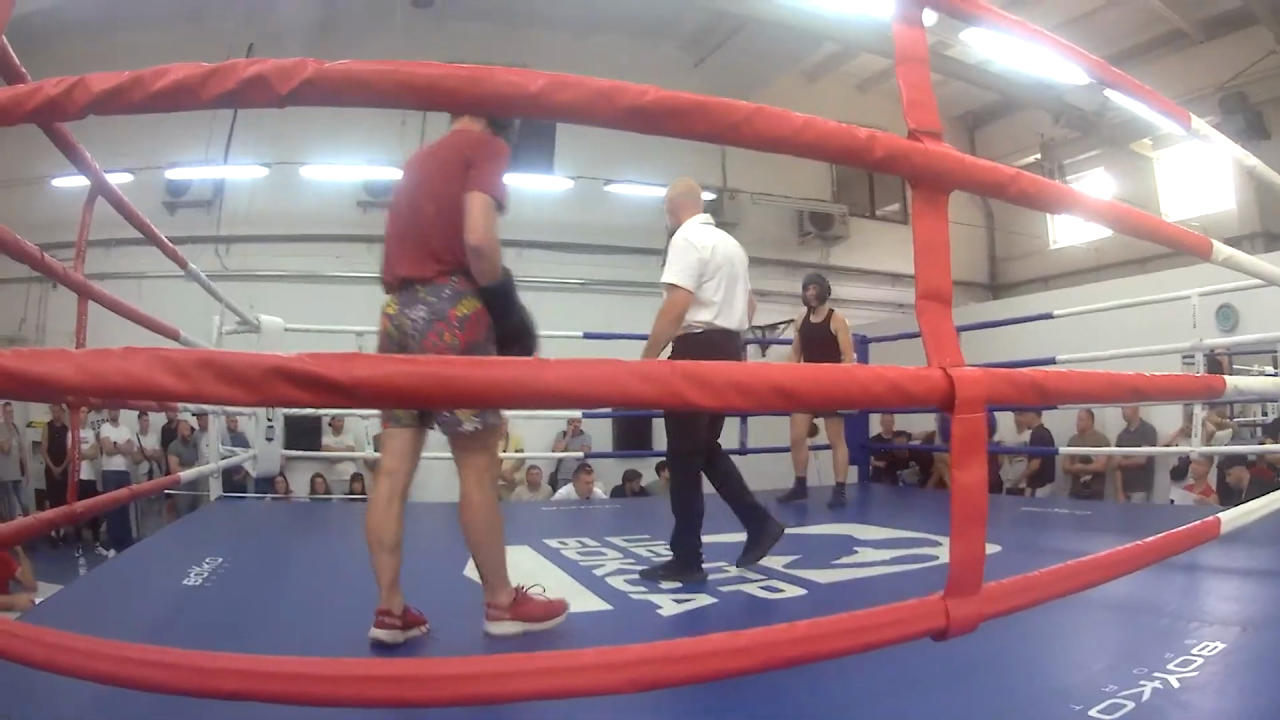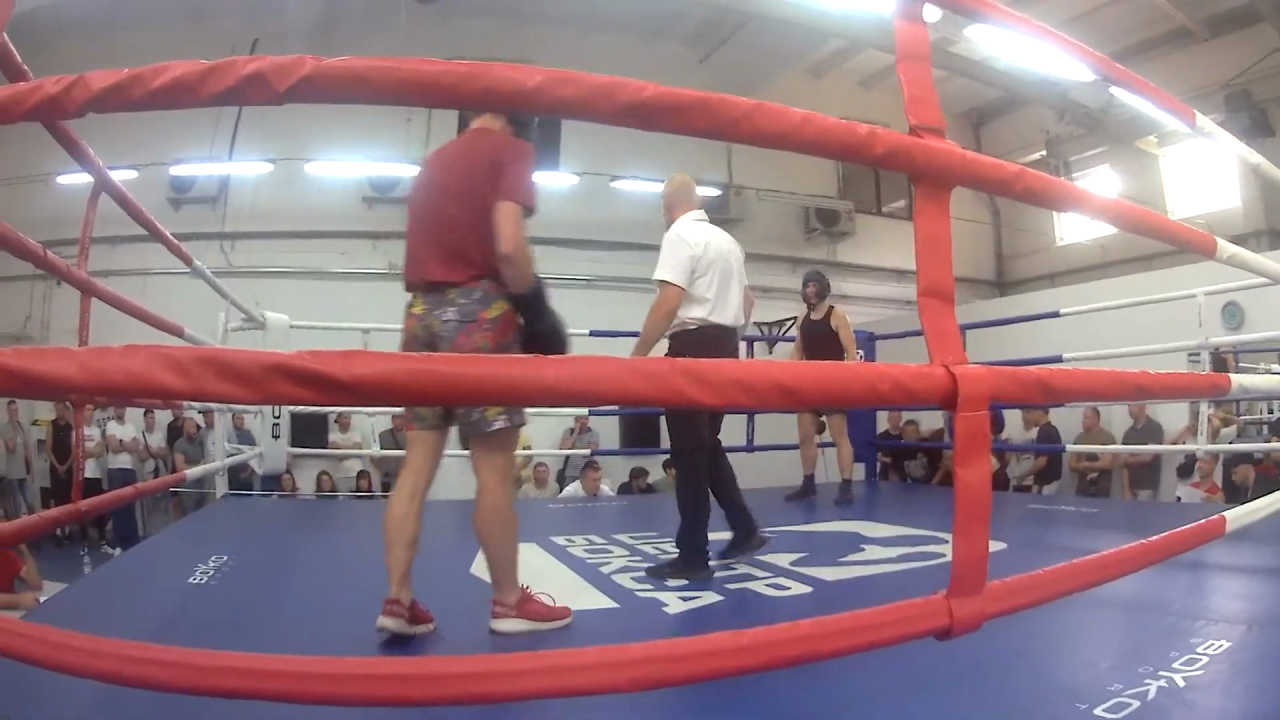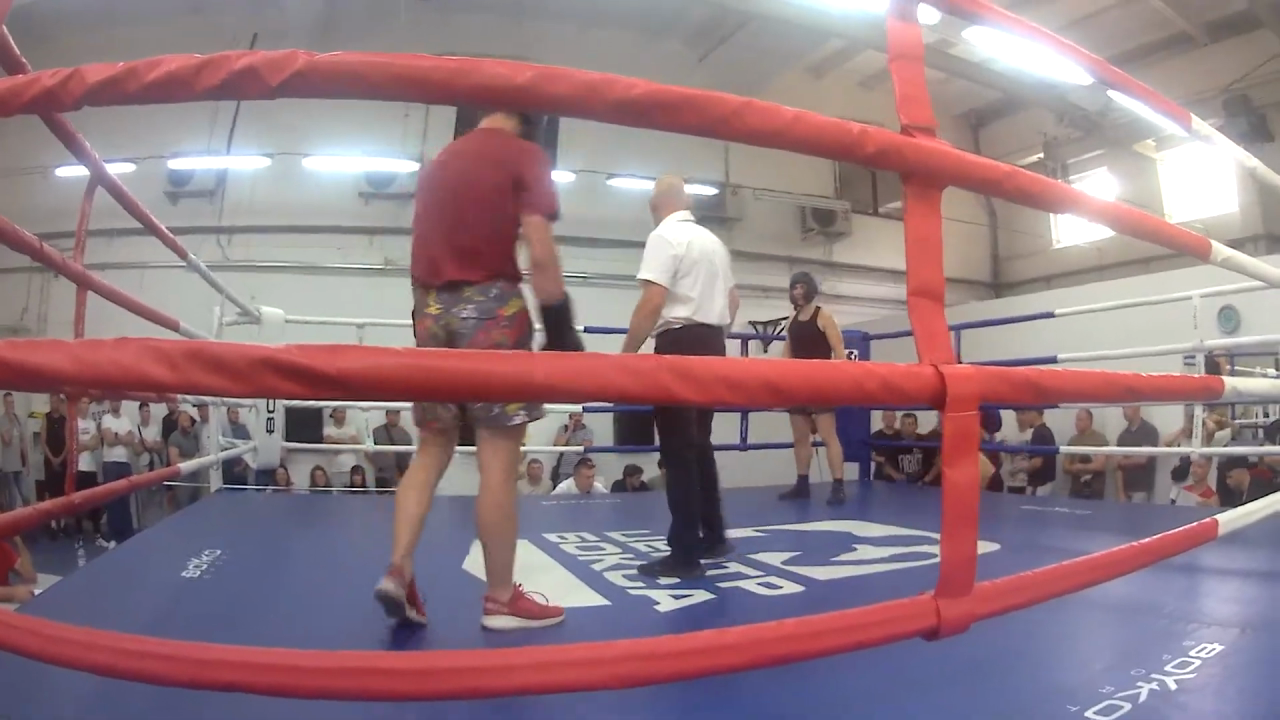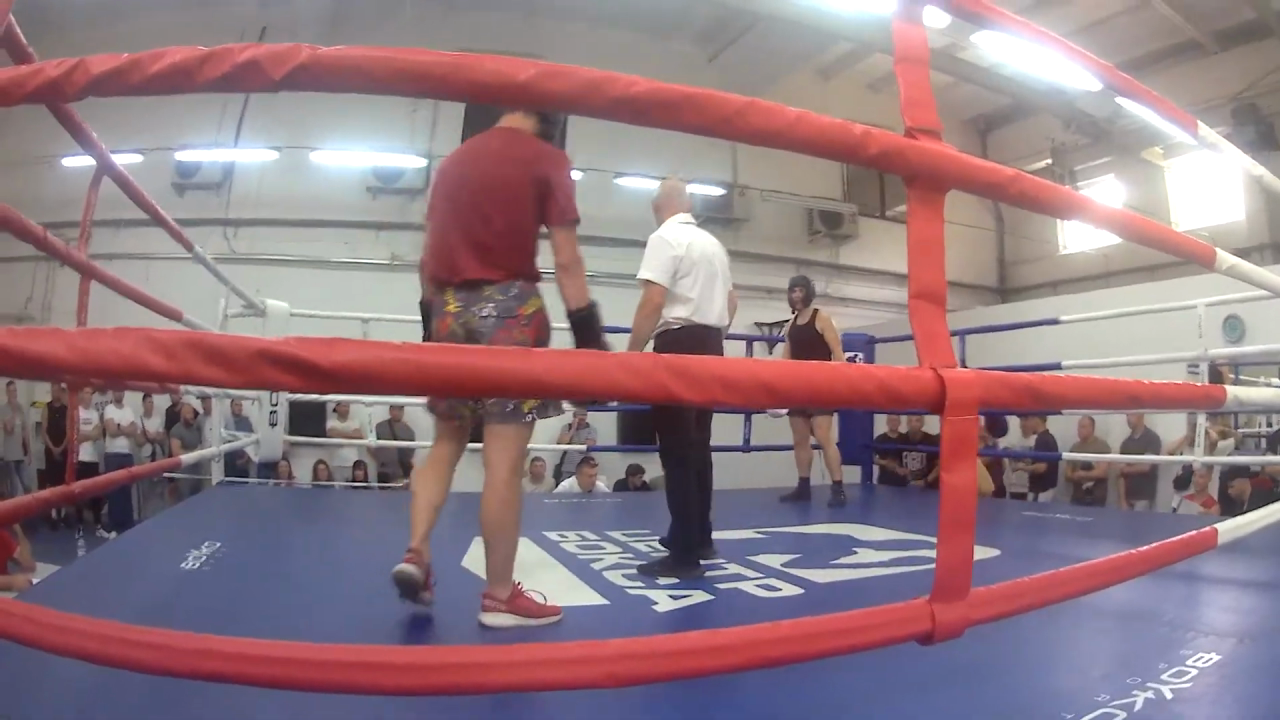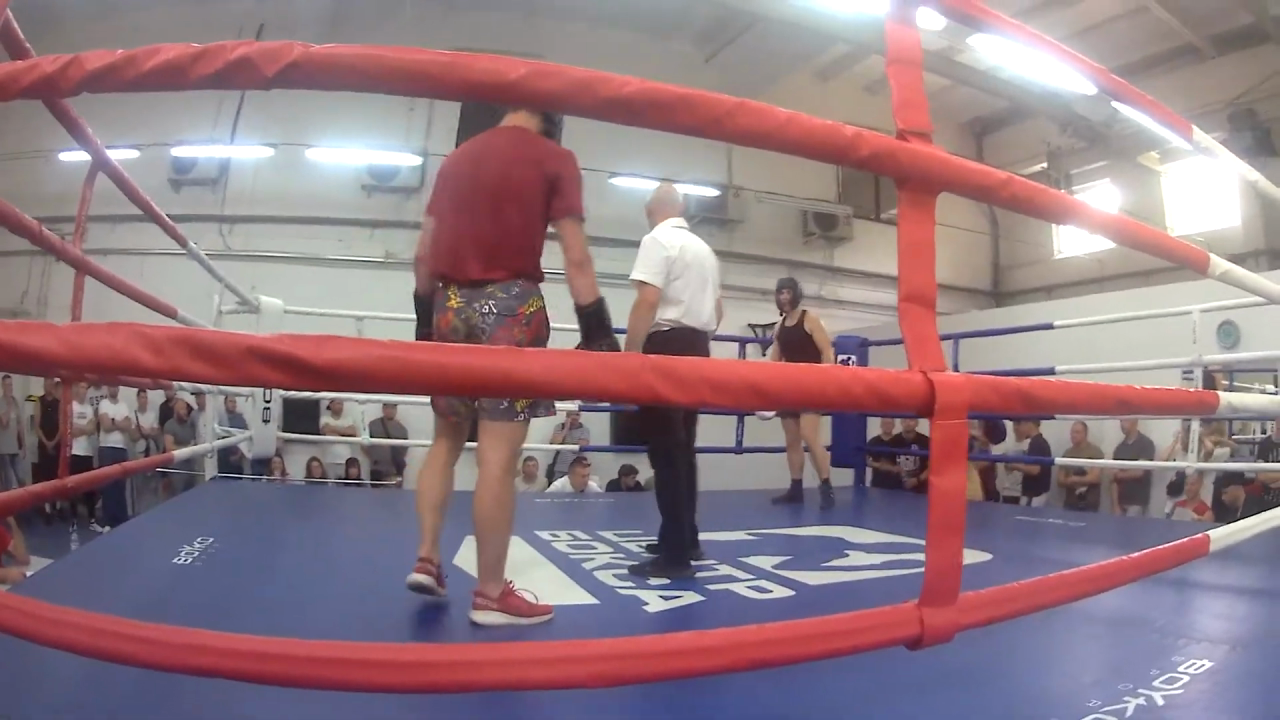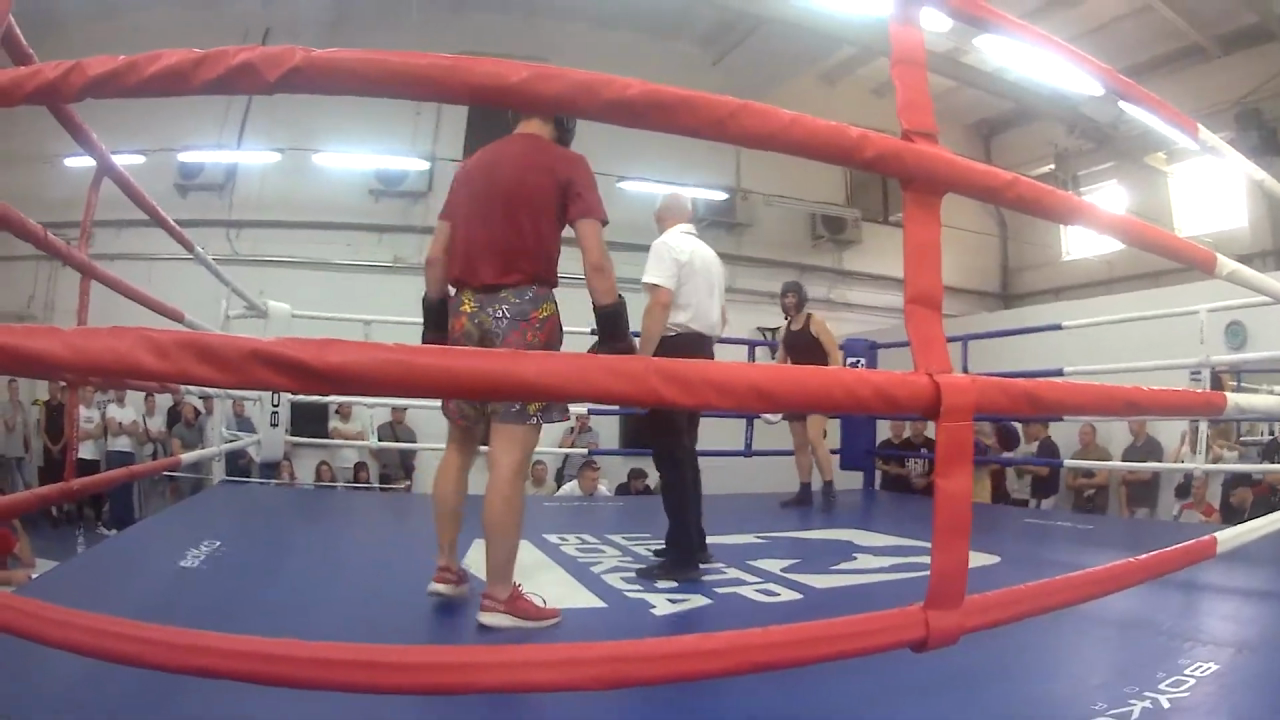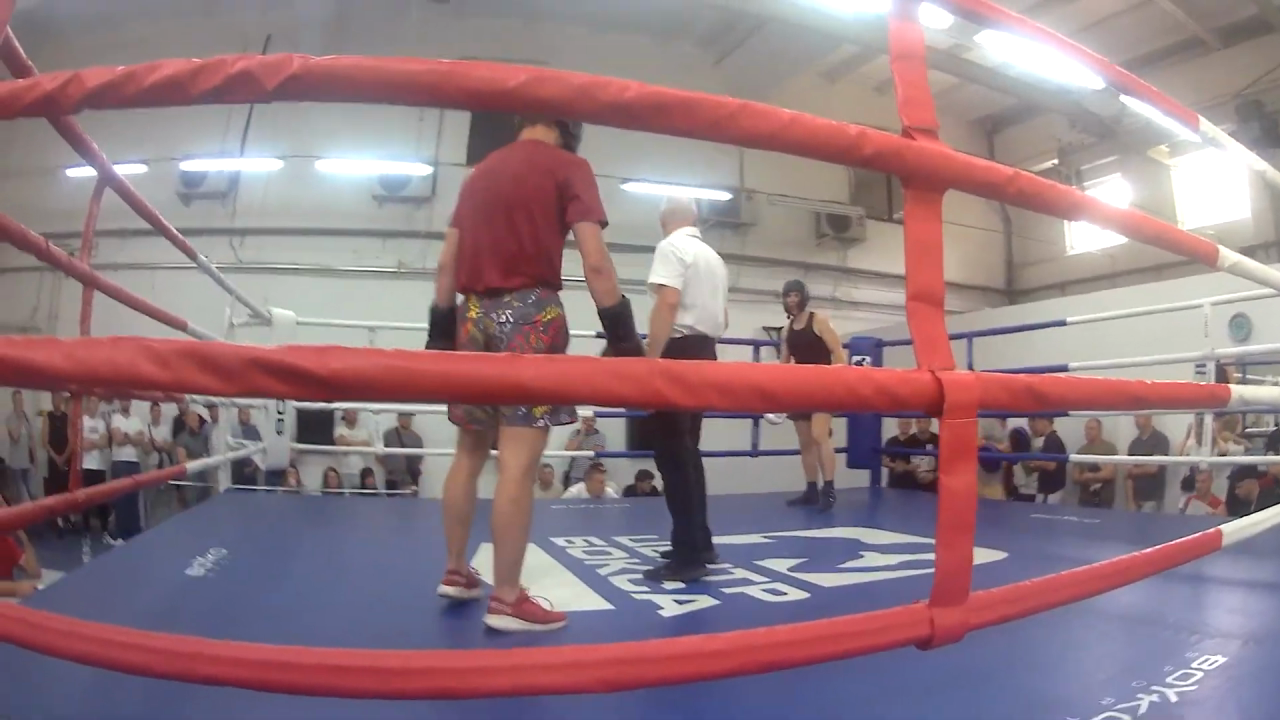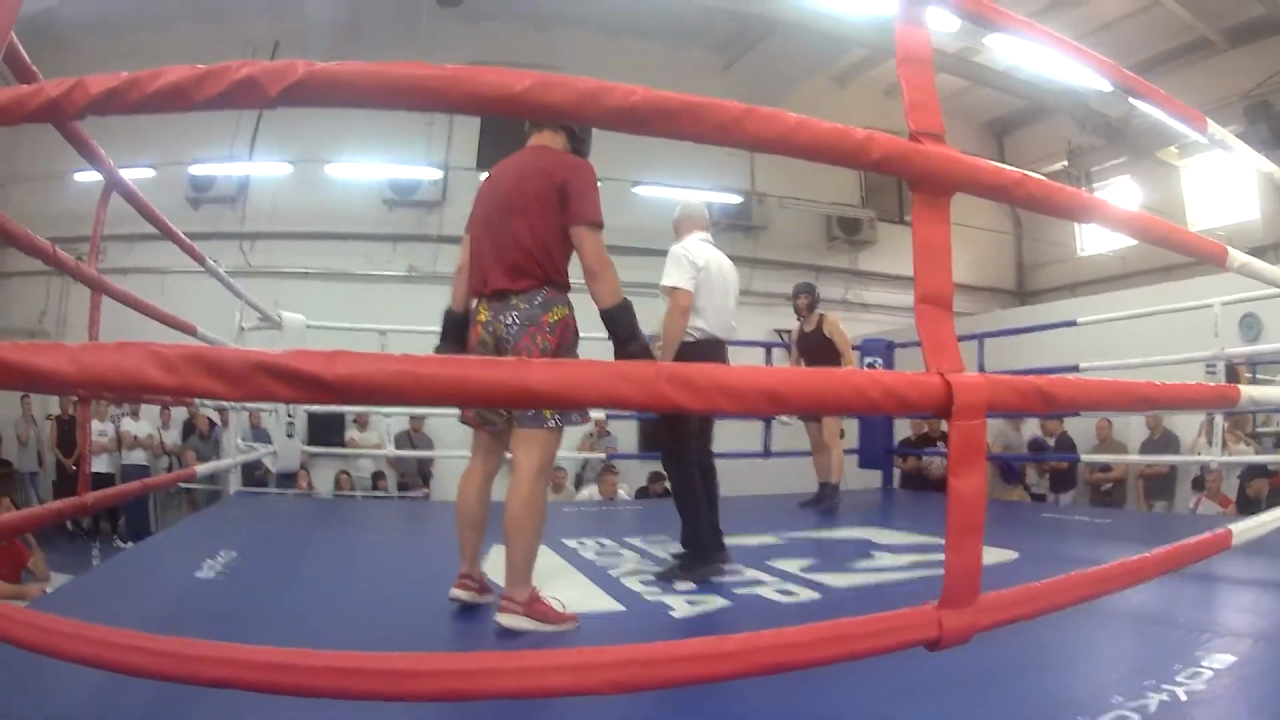
dt=0.1s
person 1, frame 1
left shoulder: (415, 163)
right shoulder: (486, 148)
right elbow: (478, 239)
right wrist: (505, 305)
left hip: (397, 311)
right hip: (451, 308)
left knee: (394, 468)
right knee: (478, 468)
left ankle: (390, 609)
right ankle: (502, 601)
person 1, frame 2
left shoulder: (433, 162)
right shoulder: (512, 149)
right elbow: (508, 246)
right wrist: (536, 311)
left hip: (422, 313)
right hip: (478, 310)
left knee: (417, 464)
right knee: (495, 467)
left ankle: (398, 599)
right ankle: (508, 601)
person 1, frame 3
left shoulder: (438, 163)
right shoulder: (526, 156)
right elbow: (541, 258)
right wrist: (562, 330)
left hip: (432, 310)
right hip: (493, 309)
left knee: (432, 452)
right knee: (499, 464)
left ankle: (398, 568)
right ankle: (502, 597)
person 1, frame 4
left shoulder: (453, 160)
right shoulder: (547, 158)
left elbow: (427, 257)
right elbow: (568, 262)
left wrist: (432, 321)
right wrist: (588, 335)
left hip: (450, 309)
right hip: (511, 307)
left knee: (446, 442)
right knee: (504, 460)
left ankle: (415, 552)
right ankle: (500, 595)
person 1, frame 5
left shoulder: (456, 158)
right shoulder: (554, 158)
left elbow: (424, 253)
right elbow: (576, 259)
left wrist: (426, 316)
right wrist: (598, 331)
left hip: (453, 305)
right hip: (512, 307)
left knee: (446, 440)
right knee: (497, 459)
left ankle: (427, 559)
right ankle: (490, 593)
person 1, frame 6
left shoulder: (471, 165)
right shoulder: (567, 165)
left elbow: (436, 256)
right elbow: (595, 261)
left wrist: (434, 320)
right wrist: (615, 332)
left hip: (466, 311)
right hip: (526, 311)
left knee: (459, 446)
right knee: (509, 462)
left ankle: (446, 567)
right ankle: (498, 596)
person 1, frame 7
left shoulder: (480, 171)
right shoulder: (568, 166)
left elbow: (447, 263)
right elbow: (595, 262)
left wrist: (440, 330)
right wrist: (623, 333)
left hip: (474, 315)
right hip: (530, 314)
left knee: (469, 454)
right knee: (517, 464)
left ankle: (456, 571)
right ankle: (507, 597)
person 1, frame 8
left shoulder: (493, 177)
right shoulder: (572, 169)
left elbow: (463, 268)
right elbow: (594, 264)
left wrist: (452, 333)
right wrist: (628, 336)
left hip: (486, 318)
right hip: (540, 315)
left knee: (484, 457)
right knee: (531, 464)
left ankle: (468, 576)
right ankle: (518, 596)
person 2, frame 1
left shoulder: (686, 239)
right shoulder: (731, 243)
left elbow: (676, 305)
right elbow: (748, 304)
left wrist: (647, 359)
left hip: (697, 350)
right hip: (729, 349)
left knee: (684, 456)
right knee: (707, 449)
left ankle: (687, 559)
right ankle: (761, 526)
person 2, frame 2
left shoulder: (679, 235)
right shoulder: (727, 239)
left elbow: (667, 303)
right elbow: (746, 299)
left wrist: (637, 356)
left hip: (693, 346)
right hip: (725, 345)
left knee: (688, 453)
right knee: (707, 444)
left ankle: (693, 557)
right ankle: (743, 528)
person 2, frame 3
left shoulder: (664, 237)
right shoulder: (713, 241)
left elbow: (653, 301)
right elbow: (732, 300)
left wrist: (626, 355)
left hip: (679, 345)
right hip: (713, 344)
left knee: (678, 451)
right knee: (698, 445)
left ankle: (685, 554)
right ankle: (712, 534)
person 2, frame 4
left shoulder: (664, 238)
right shoulder: (713, 243)
left elbow: (653, 301)
right elbow: (731, 302)
left wrist: (630, 355)
left hip: (678, 345)
right hip: (710, 345)
left knee: (678, 451)
right knee: (697, 445)
left ankle: (684, 554)
right ankle: (696, 538)
person 2, frame 5
left shoulder: (656, 241)
right shoulder: (704, 248)
left elbow: (647, 302)
right elbow: (717, 309)
left wrist: (628, 357)
left hip: (667, 347)
right hip: (697, 348)
left knee: (666, 452)
right knee: (682, 448)
left ankle: (675, 553)
right ankle: (684, 538)
person 2, frame 6
left shoulder: (666, 245)
right shoulder: (710, 254)
left elbow: (660, 304)
right elbow: (721, 315)
left wrist: (642, 360)
left hip: (673, 351)
right hip: (702, 352)
left knee: (671, 454)
right knee: (684, 451)
left ankle: (683, 556)
right ankle: (692, 541)
person 2, frame 7
left shoulder: (671, 248)
right shoulder: (713, 257)
left elbow: (667, 304)
left wrist: (651, 360)
left hip: (678, 353)
right hip: (705, 353)
left knee: (672, 455)
right knee: (687, 451)
left ankle: (690, 555)
right ankle: (697, 543)
person 2, frame 8
left shoulder: (683, 251)
right shoulder: (725, 262)
left elbow: (680, 307)
left wrist: (663, 362)
left hip: (689, 356)
right hip: (716, 356)
left knee: (679, 455)
right knee: (699, 452)
left ankle: (701, 553)
right ankle: (710, 543)
person 3, frame 1
left shoulder: (837, 320)
right shoulder: (801, 320)
left elbow: (848, 356)
right elbow: (796, 353)
left knee: (836, 439)
right knee: (797, 437)
left ankle: (840, 491)
right ankle: (800, 486)
person 3, frame 2
left shoulder: (837, 316)
right shoulder: (804, 318)
left elbow: (851, 353)
right elbow: (798, 352)
left knee: (839, 436)
right knee: (805, 437)
left ankle: (846, 487)
right ankle: (808, 484)
person 3, frame 3
left shoulder: (824, 316)
right shoulder: (792, 320)
left elbow: (839, 351)
right elbow: (788, 354)
left knee: (828, 435)
right knee: (799, 438)
left ankle: (838, 486)
right ankle: (802, 484)
person 3, frame 4
left shoulder: (822, 319)
right shoulder: (791, 325)
left elbow: (837, 353)
right elbow: (787, 358)
left knee: (824, 438)
right knee: (800, 440)
left ankle: (838, 489)
right ankle: (803, 487)
person 3, frame 5
left shoulder: (810, 319)
right shoulder: (779, 327)
left elbow: (827, 352)
right elbow: (775, 360)
left knee: (810, 437)
right knee: (792, 442)
left ankle: (826, 488)
right ankle: (796, 489)
person 3, frame 6
left shoulder: (816, 323)
right shoulder: (784, 331)
left elbow: (834, 354)
right elbow: (781, 364)
left knee: (814, 438)
right knee: (799, 444)
left ankle: (829, 489)
right ankle: (805, 492)
person 3, frame 7
left shoulder: (819, 321)
right shoulder: (787, 331)
left elbow: (838, 352)
right elbow: (784, 364)
left knee: (819, 437)
right knee: (805, 443)
left ankle: (828, 489)
right ankle: (811, 490)
person 3, frame 8
left shoulder: (829, 323)
right shoulder: (796, 333)
left elbow: (848, 355)
right elbow: (794, 366)
left knee: (831, 440)
right knee: (816, 445)
left ankle: (833, 492)
right ankle: (822, 491)
